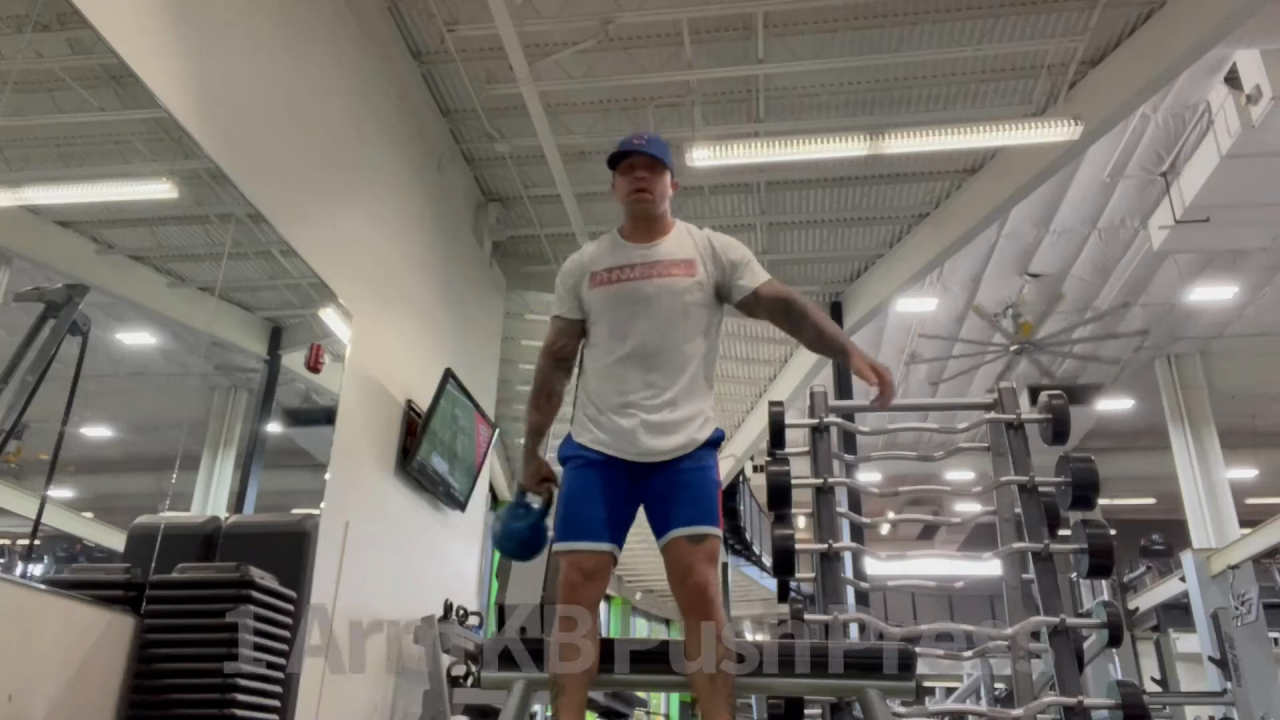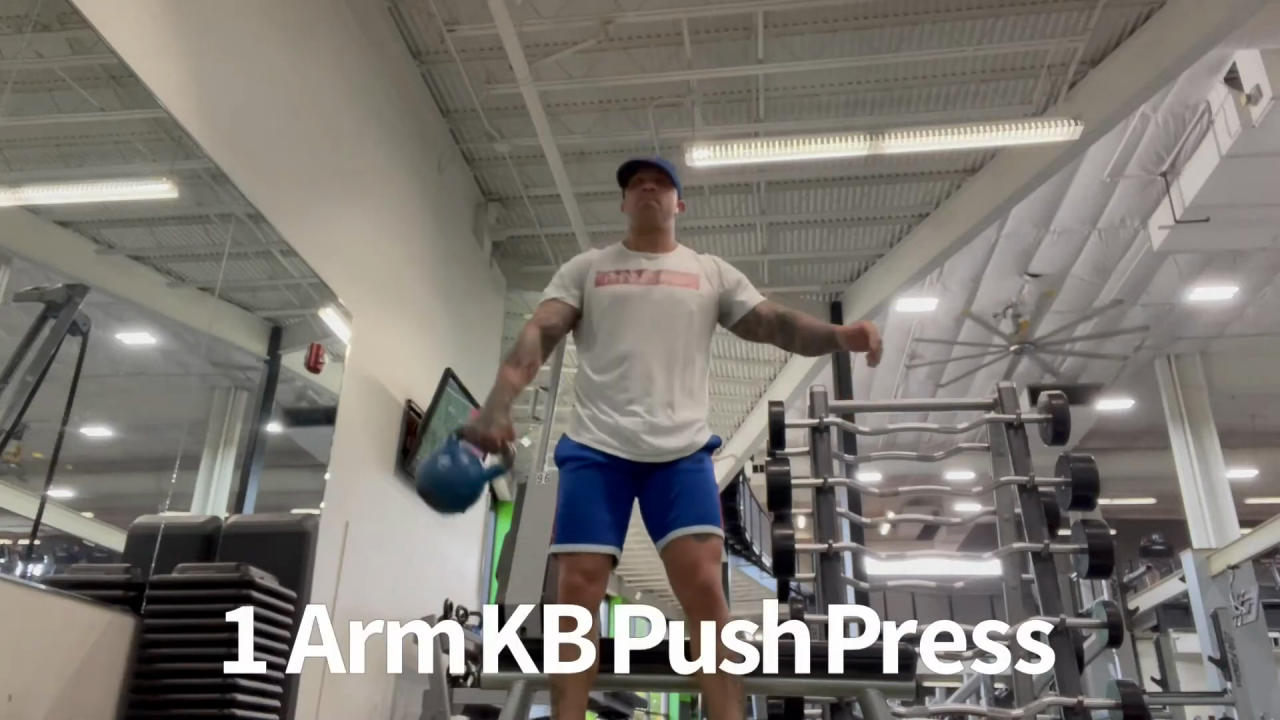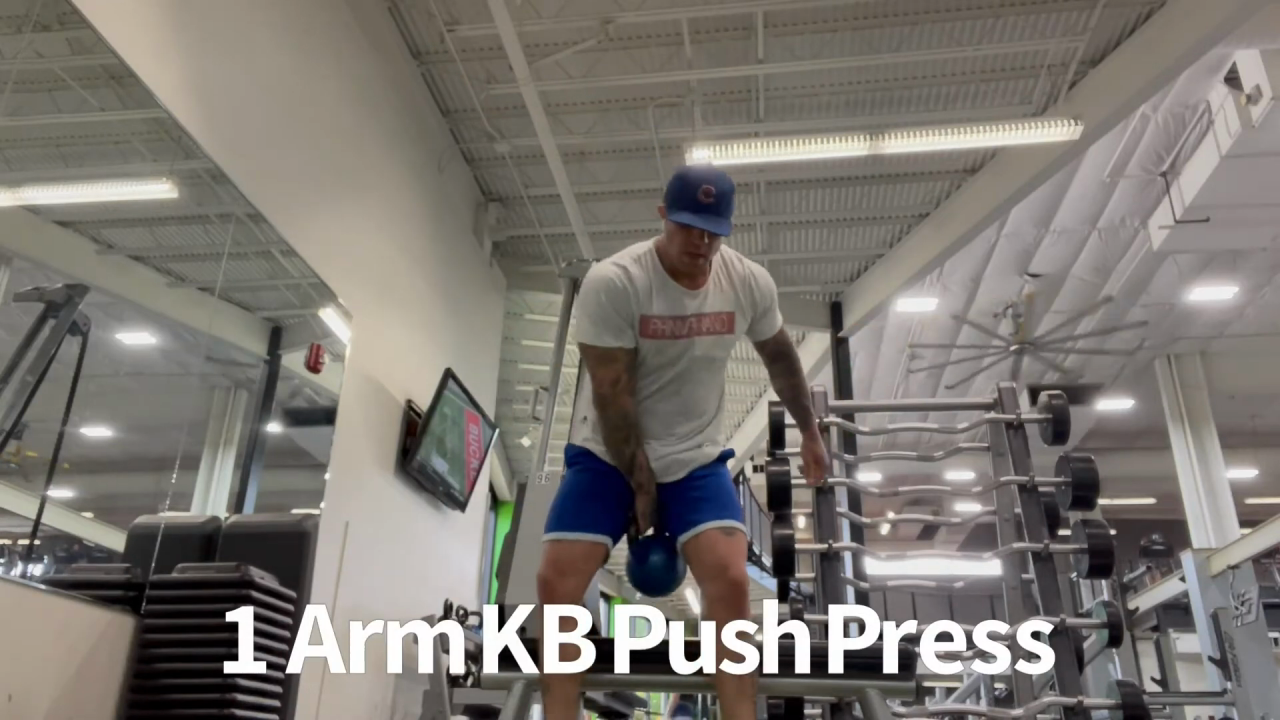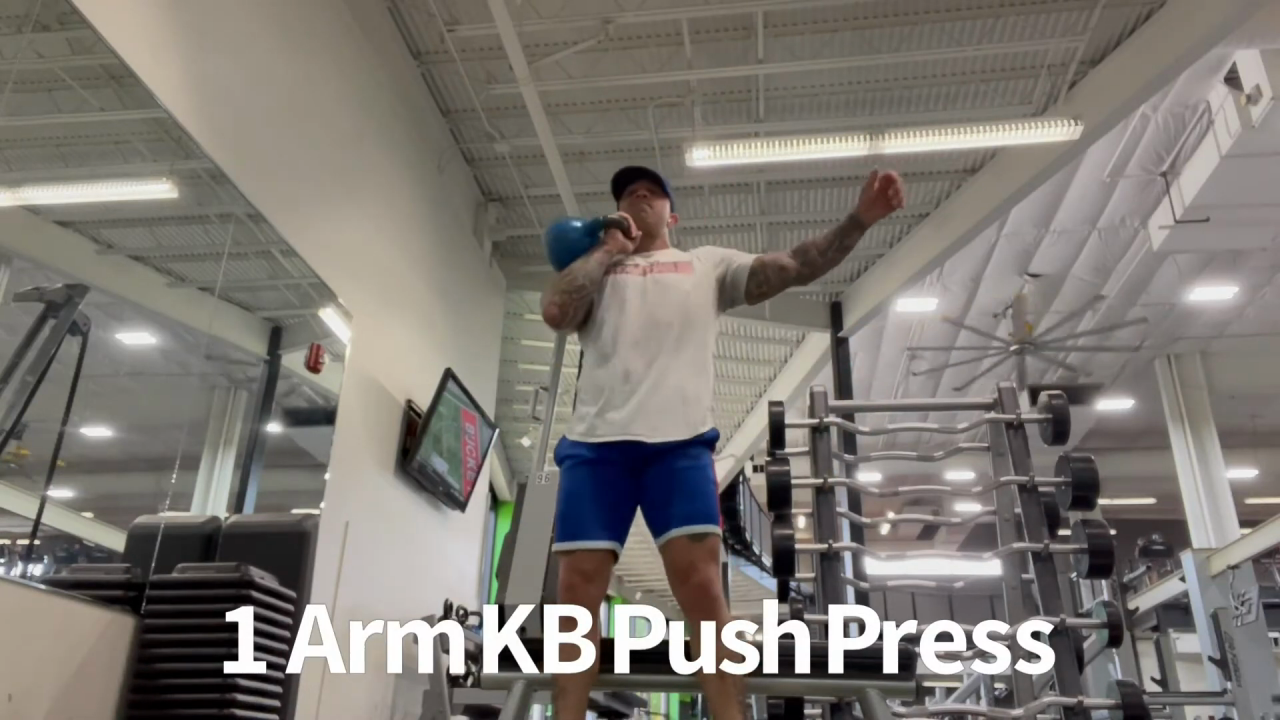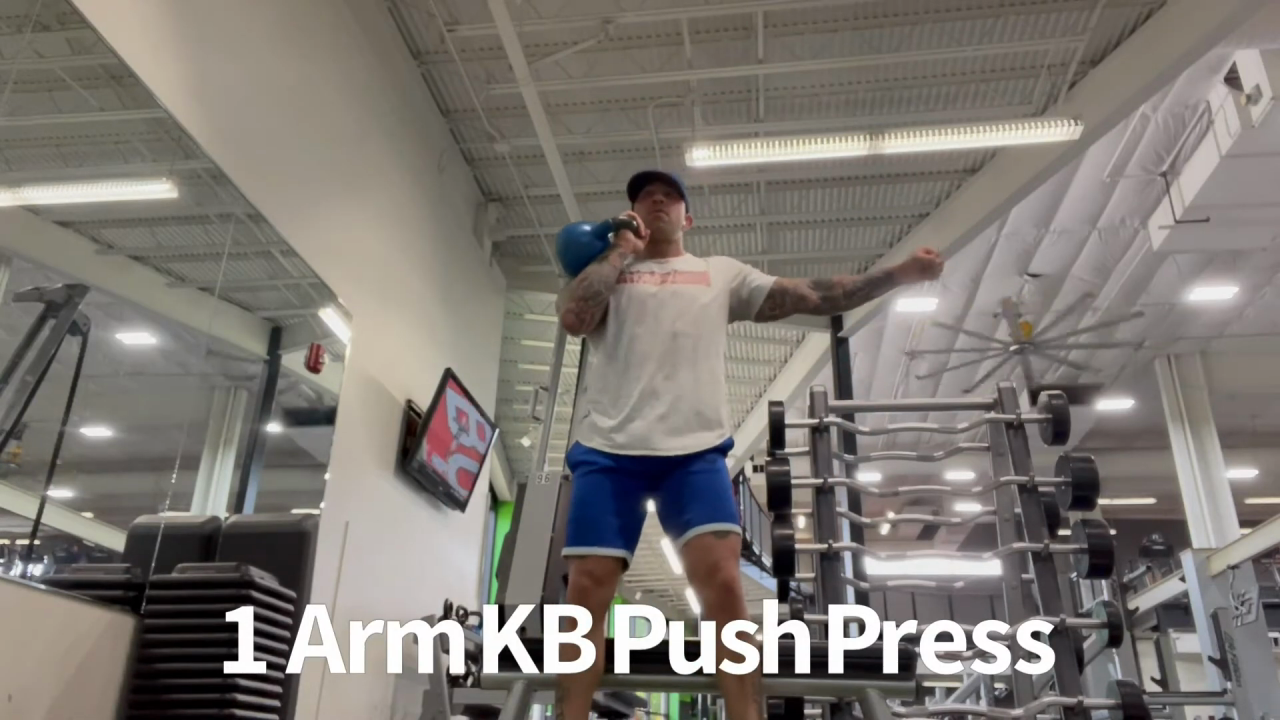
dt=1s
person 1, frame 1
left shoulder: (714, 251)
right shoulder: (582, 266)
left elbow: (784, 306)
right elbow: (556, 357)
left wrist: (850, 350)
right wrist: (531, 451)
left hip: (684, 448)
right hip: (596, 448)
left knee: (698, 589)
right knee: (575, 589)
person 1, frame 2
left shoulder: (713, 273)
right shoulder: (585, 268)
left elbow: (775, 323)
right elbow: (539, 336)
left wrist: (839, 334)
right wrist: (497, 407)
left hip: (682, 450)
right hip: (595, 448)
left knee: (704, 587)
right knee: (577, 590)
person 1, frame 3
left shoulder: (750, 282)
right shoulder: (612, 282)
left elbow: (780, 356)
right elbow: (613, 398)
left wrist: (810, 432)
right wrist: (641, 490)
left hip: (697, 461)
right hip: (608, 457)
left knee: (730, 583)
right knee: (557, 584)
person 1, frame 4
left shoulder: (707, 263)
right shoulder: (595, 266)
left elbow: (795, 267)
right elbow: (554, 313)
left wrist: (861, 217)
right wrist: (608, 250)
left hip: (679, 440)
right hip: (595, 441)
left knee: (702, 587)
right knee: (577, 590)
person 1, frame 5
left shoulder: (720, 273)
right shoulder: (606, 271)
left elbow: (811, 296)
right elbow: (571, 318)
left wrist: (900, 273)
right wrist: (621, 250)
left hip: (694, 450)
right hip: (608, 450)
left knee: (724, 587)
right knee: (586, 593)
